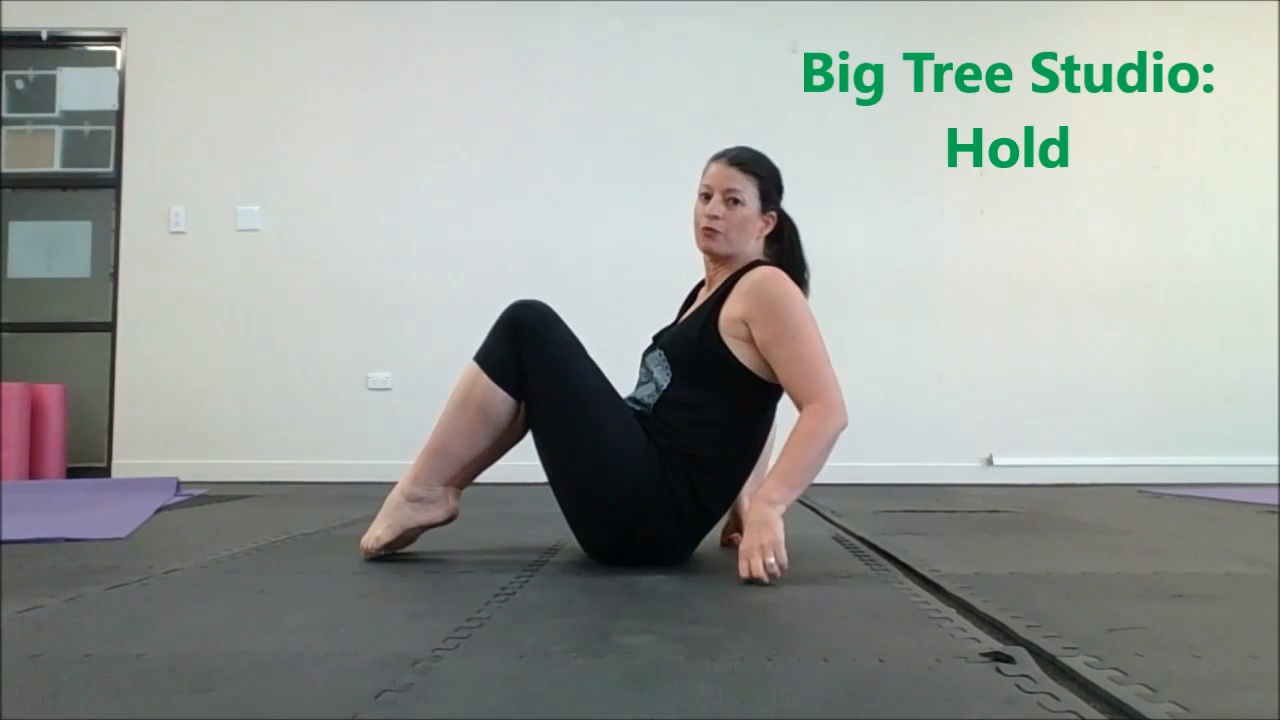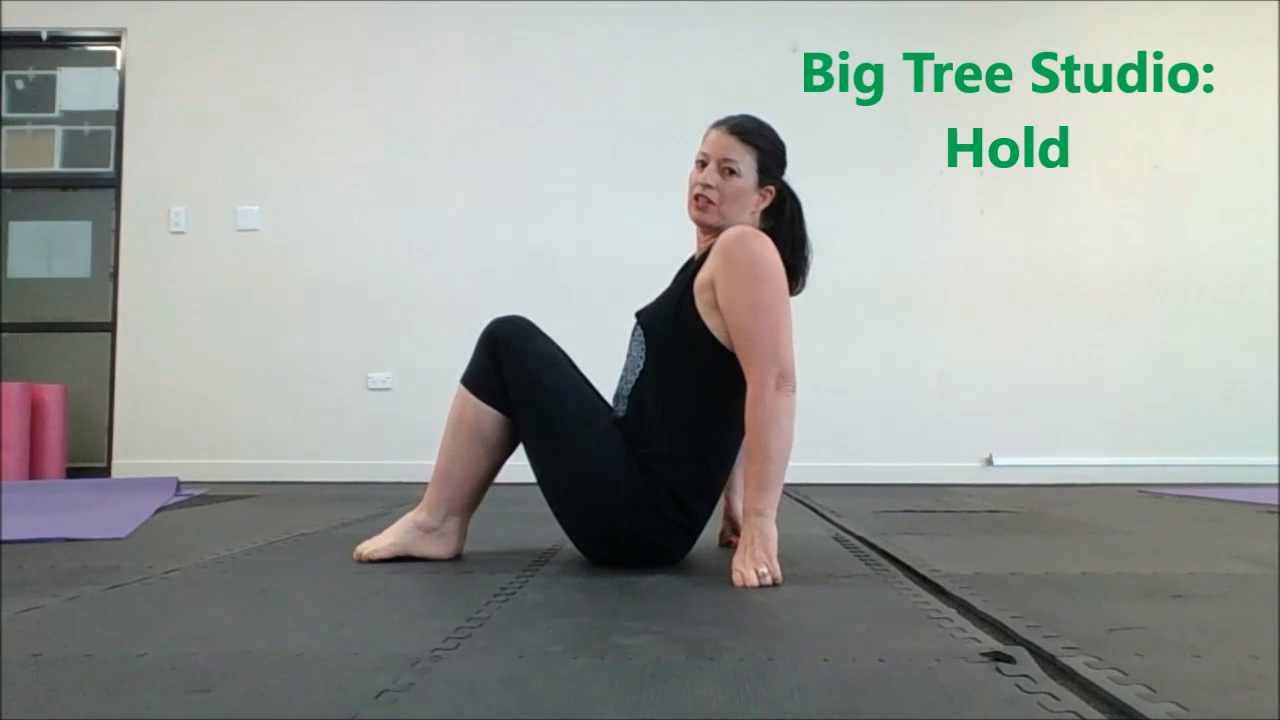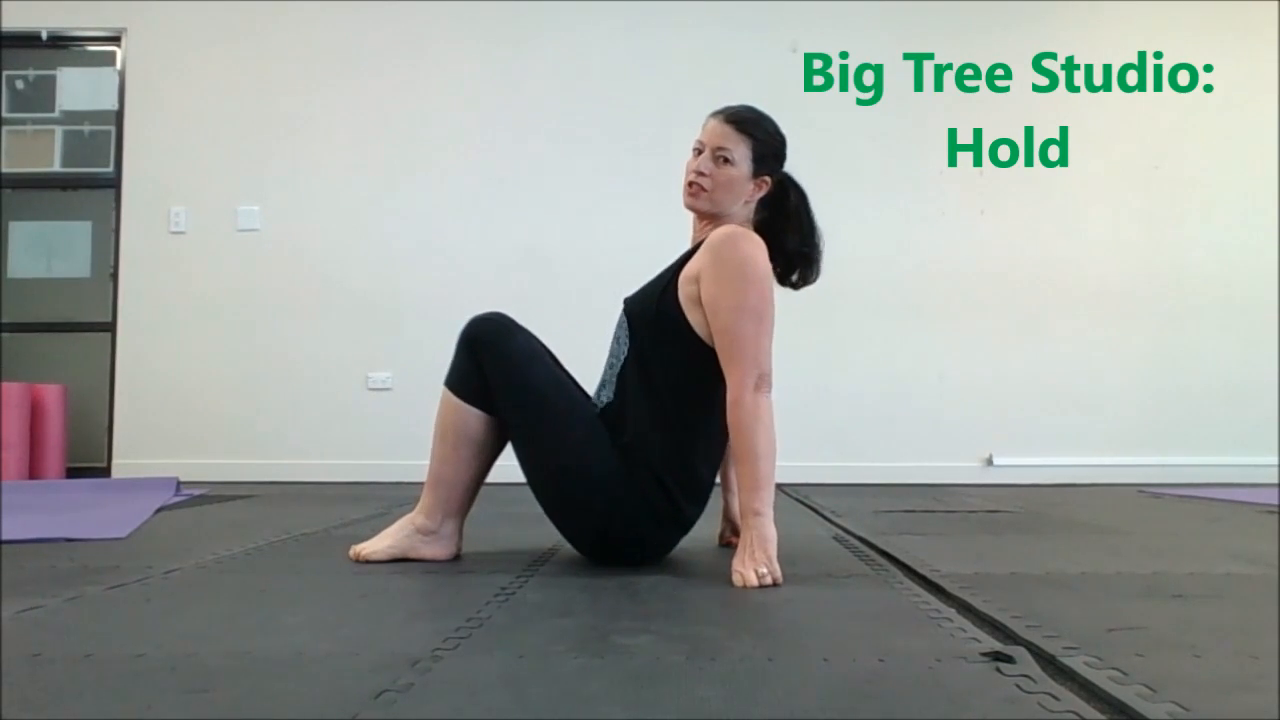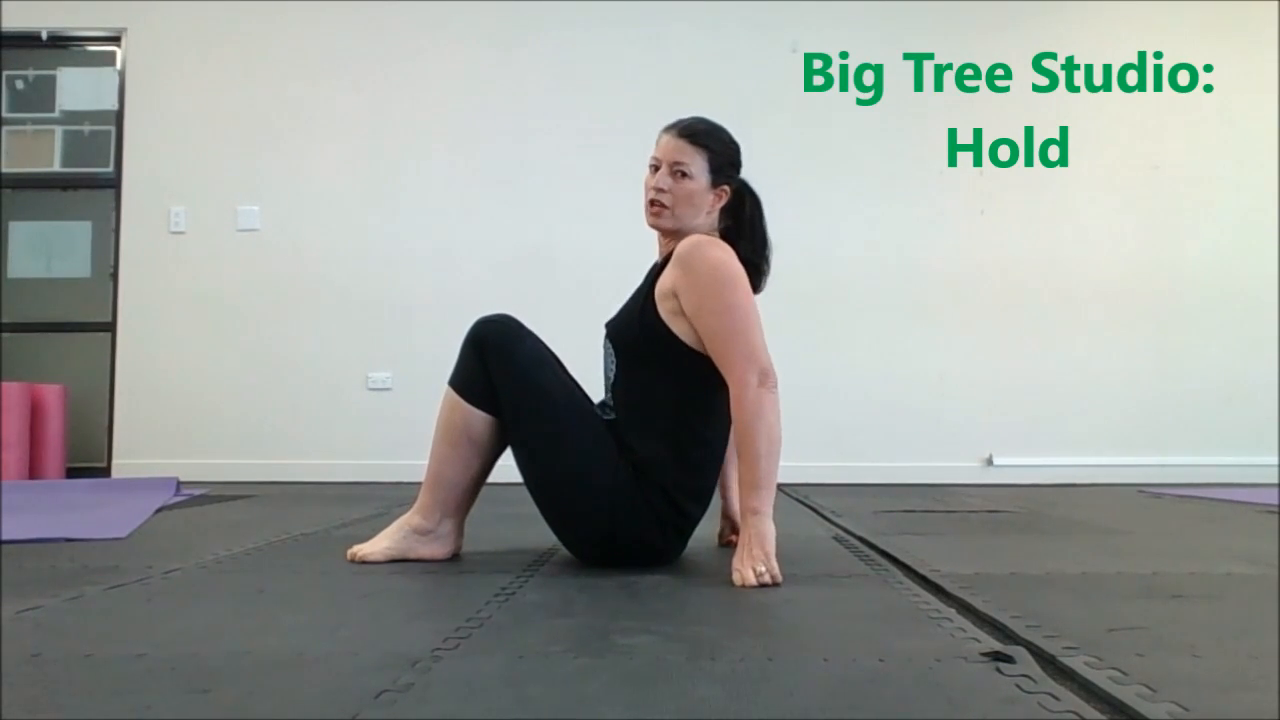
dt=0.7s
person 1, frame 1
left shoulder: (766, 290)
right shoulder: (708, 293)
left elbow: (827, 410)
right elbow: (739, 405)
left wrist: (767, 509)
right wrist: (742, 505)
left hip: (648, 512)
right hip: (639, 505)
left knee: (527, 327)
left ankle: (422, 493)
right ankle: (437, 490)
person 1, frame 2
left shoulder: (745, 249)
right shoulder: (707, 261)
left elbow: (774, 385)
right elbow: (722, 398)
left wrist: (760, 524)
right wrist: (733, 506)
left hip: (643, 515)
right hip: (639, 506)
left knee: (509, 343)
right knee: (513, 347)
left ankle: (436, 525)
right ankle: (443, 519)
person 1, frame 3
left shoulder: (735, 250)
right shoulder: (711, 254)
left elbow: (750, 388)
right elbow: (721, 395)
left wrist: (759, 526)
right wrist: (733, 510)
left hip: (628, 509)
right hip: (631, 503)
left knee: (490, 341)
right knee: (495, 341)
left ankle: (434, 528)
right ankle: (438, 522)
person 1, frame 4
left shoulder: (702, 259)
right shoulder: (678, 266)
left elbow: (755, 384)
right elbow: (710, 397)
left wrist: (758, 523)
right wrist: (732, 508)
left hip: (633, 517)
right hip: (634, 509)
left knee: (495, 342)
right knee: (499, 347)
left ankle: (430, 527)
right ankle: (438, 522)
